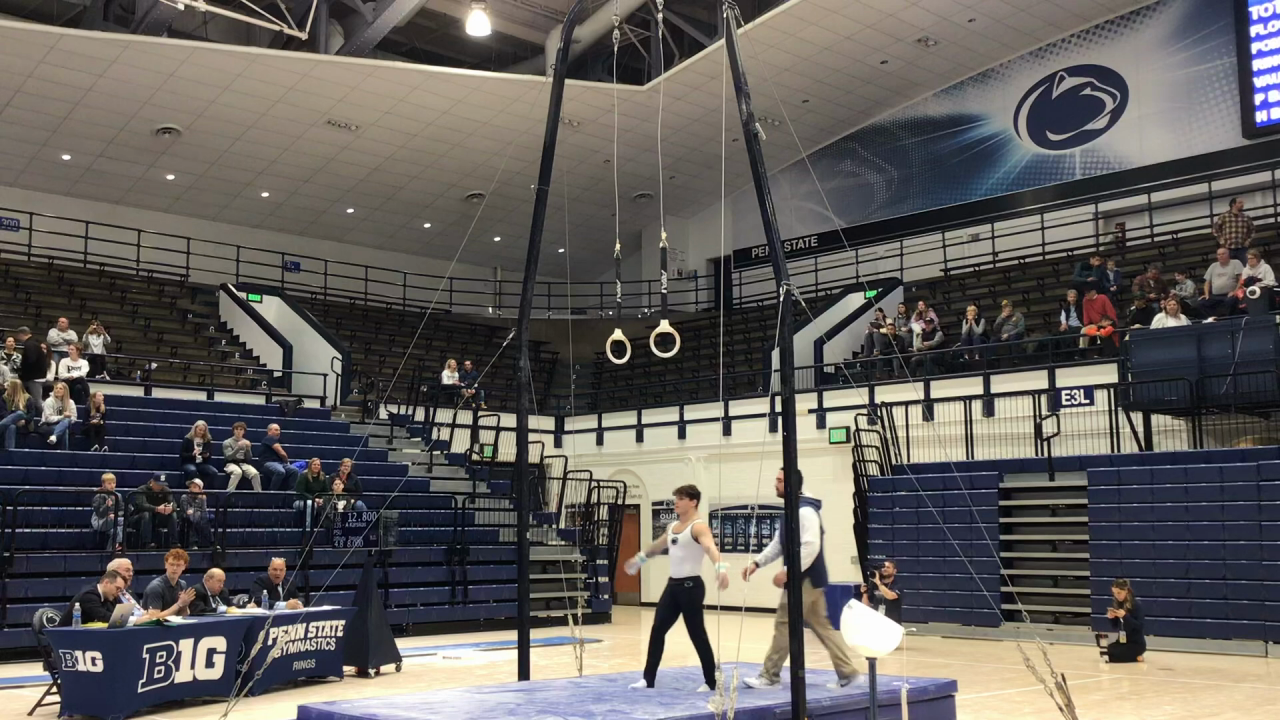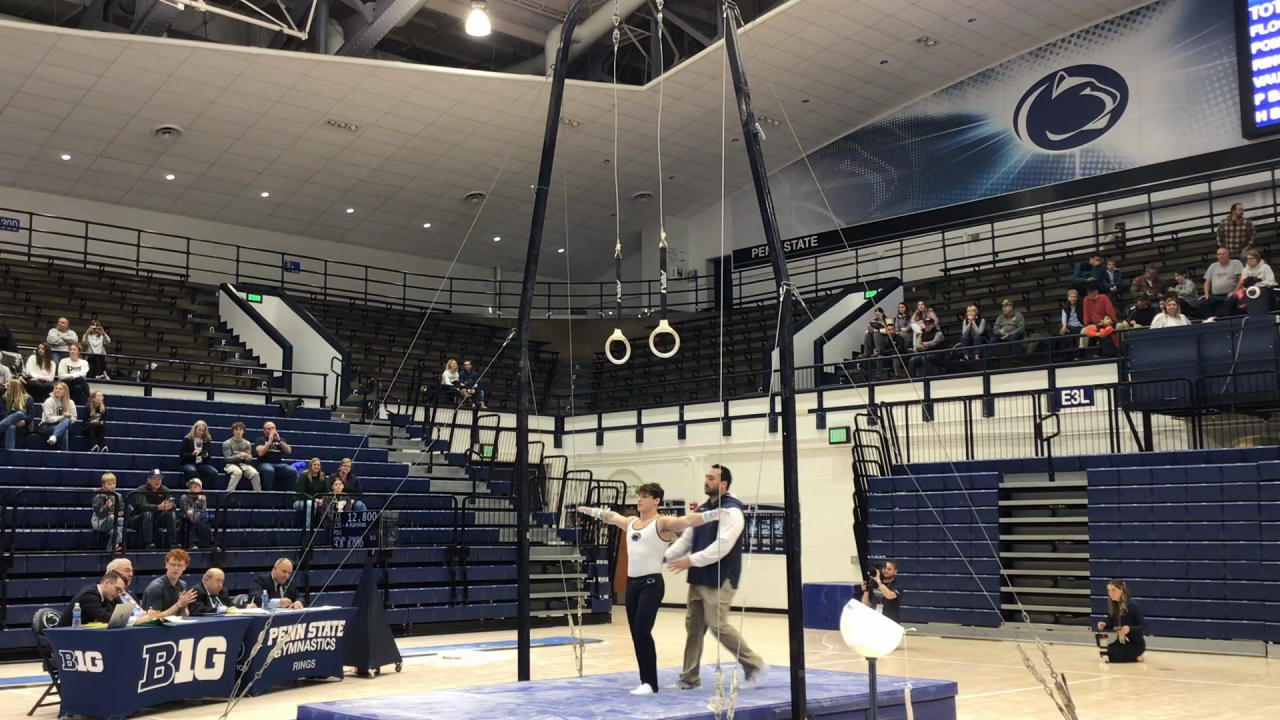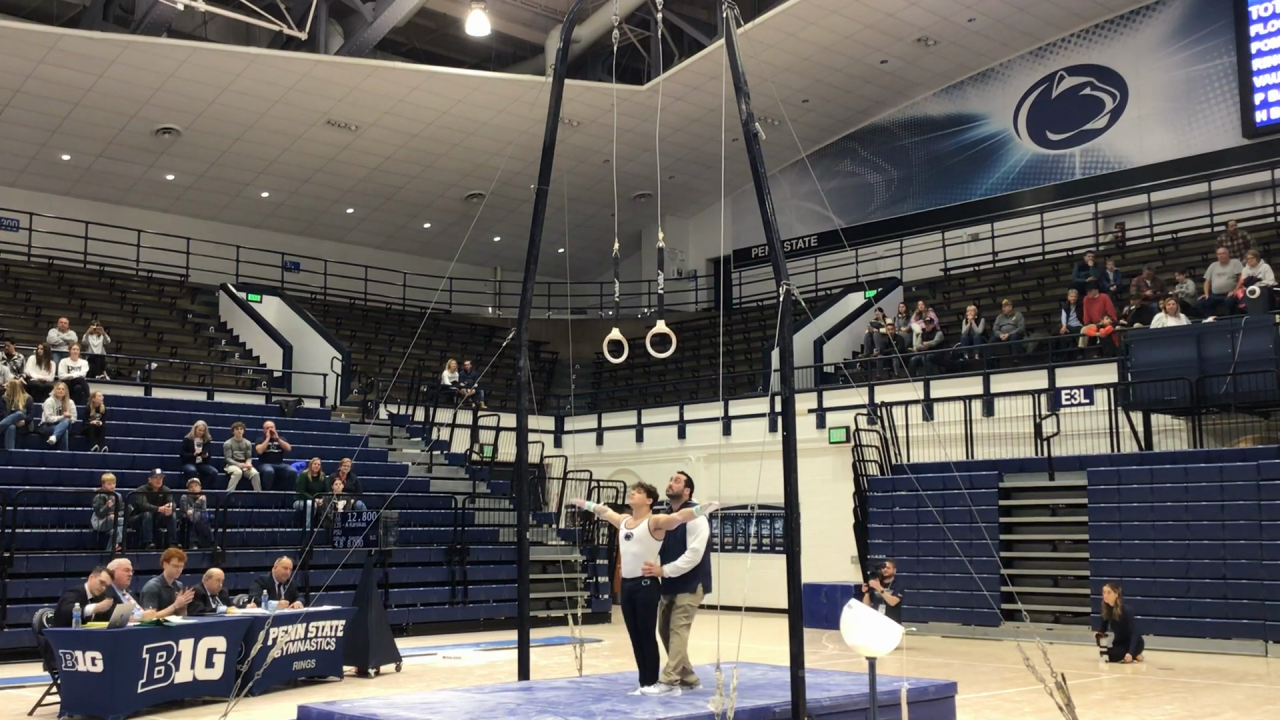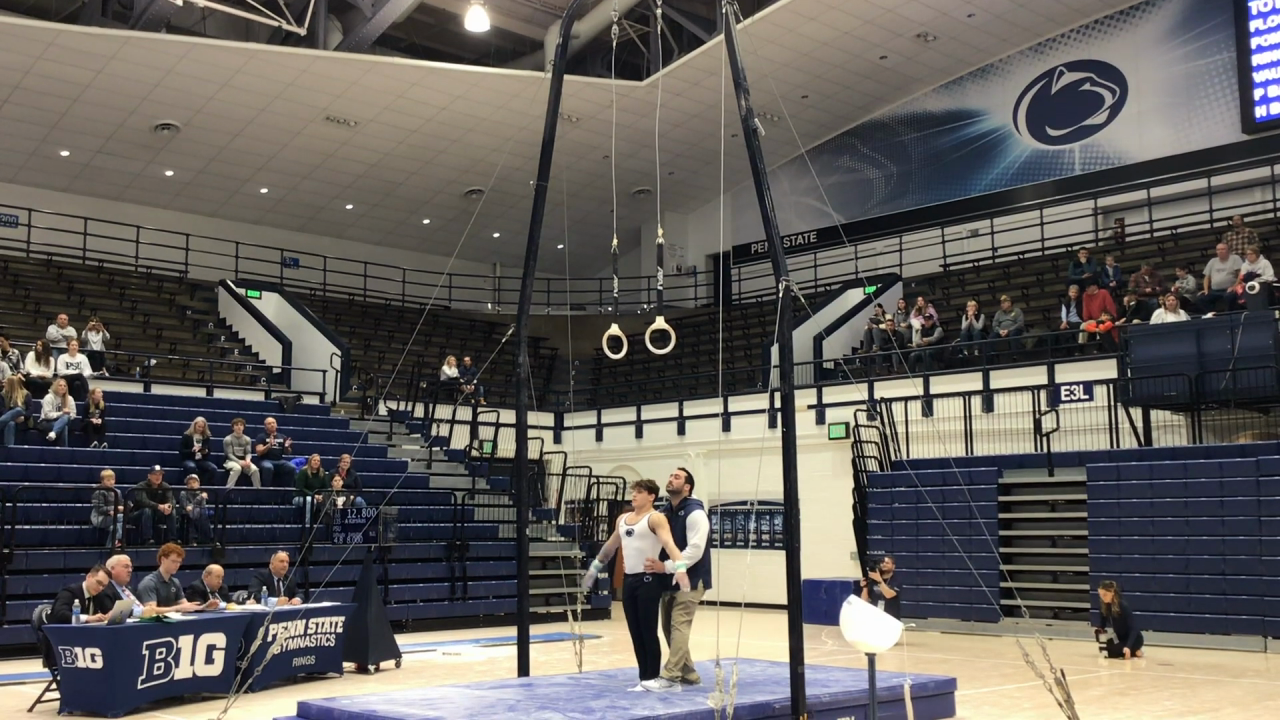
dt=0.7s
person 1, frame 1
left shoulder: (804, 511)
left elbow: (810, 548)
right elbow: (777, 545)
left wrist: (787, 571)
right wrist: (756, 563)
left hip: (804, 579)
right hip: (809, 580)
left knee: (784, 624)
right knee: (822, 627)
left ankle: (770, 676)
right ankle: (846, 671)
person 1, frame 2
left shoulder: (731, 511)
right shoulder: (701, 510)
left elbow: (722, 546)
right elbow: (685, 539)
left wrist: (691, 560)
right wrist: (664, 557)
left hip: (721, 579)
right hip: (699, 578)
left knee: (718, 625)
right knee: (693, 627)
left ankle: (755, 666)
right ankle: (689, 678)
person 1, frame 3
left shoulder: (694, 518)
left elbow: (694, 555)
right elbow: (657, 549)
left wrist: (664, 570)
right wrist: (644, 566)
left hip: (690, 584)
right hip: (670, 585)
left knee: (678, 629)
right knee: (666, 630)
left ankle: (669, 681)
right ankle: (688, 677)
person 1, frame 4
left shoulder: (695, 513)
right shoulder: (664, 513)
left elbow: (695, 551)
left wrist: (666, 566)
right wrist: (645, 562)
left hip: (690, 580)
left knee: (679, 626)
right knee: (669, 627)
left ankle: (670, 677)
right ankle: (688, 674)
person 2, frame 1
left shoulder: (699, 527)
right shoulder: (672, 527)
left elbow: (711, 548)
right elbow: (658, 545)
left wrist: (721, 568)
right wrist: (639, 558)
left hip: (691, 586)
right hip: (673, 584)
left knee: (697, 635)
right knee: (657, 630)
left ankle: (711, 682)
right ankle: (648, 678)
person 2, frame 2
left shoulder: (662, 523)
right shoulder: (630, 522)
left elbow: (687, 521)
right elbow: (611, 516)
left wrist: (711, 514)
right wrist: (592, 511)
left hip: (651, 583)
right hip: (632, 582)
left knee: (642, 632)
right knee: (636, 635)
left ankle: (651, 683)
right ankle: (645, 681)
person 2, frame 3
left shoulder: (655, 522)
right shoulder: (623, 520)
left elbow: (678, 517)
right elbow: (605, 511)
left wrist: (701, 509)
right wrist: (587, 504)
left hip: (646, 584)
right hip: (627, 584)
left knee: (647, 636)
right knee: (635, 637)
left ankle: (651, 683)
right ankle: (644, 683)
person 2, frame 4
left shoulder: (656, 518)
right shoulder: (623, 519)
left elbow: (669, 543)
right elbow: (611, 545)
left wrist: (680, 568)
right wrist: (595, 567)
left hip: (649, 579)
right hip: (629, 580)
left knee: (648, 632)
right knee: (635, 633)
left ankle: (653, 678)
right ankle: (644, 678)
